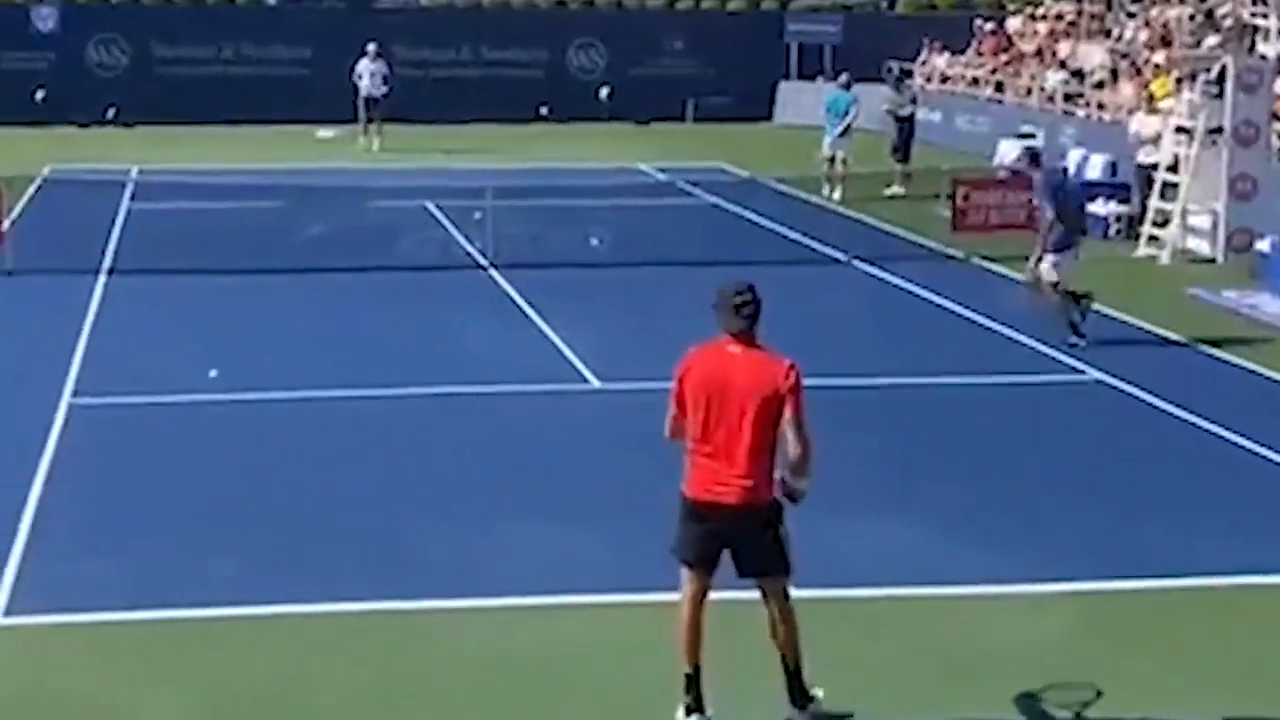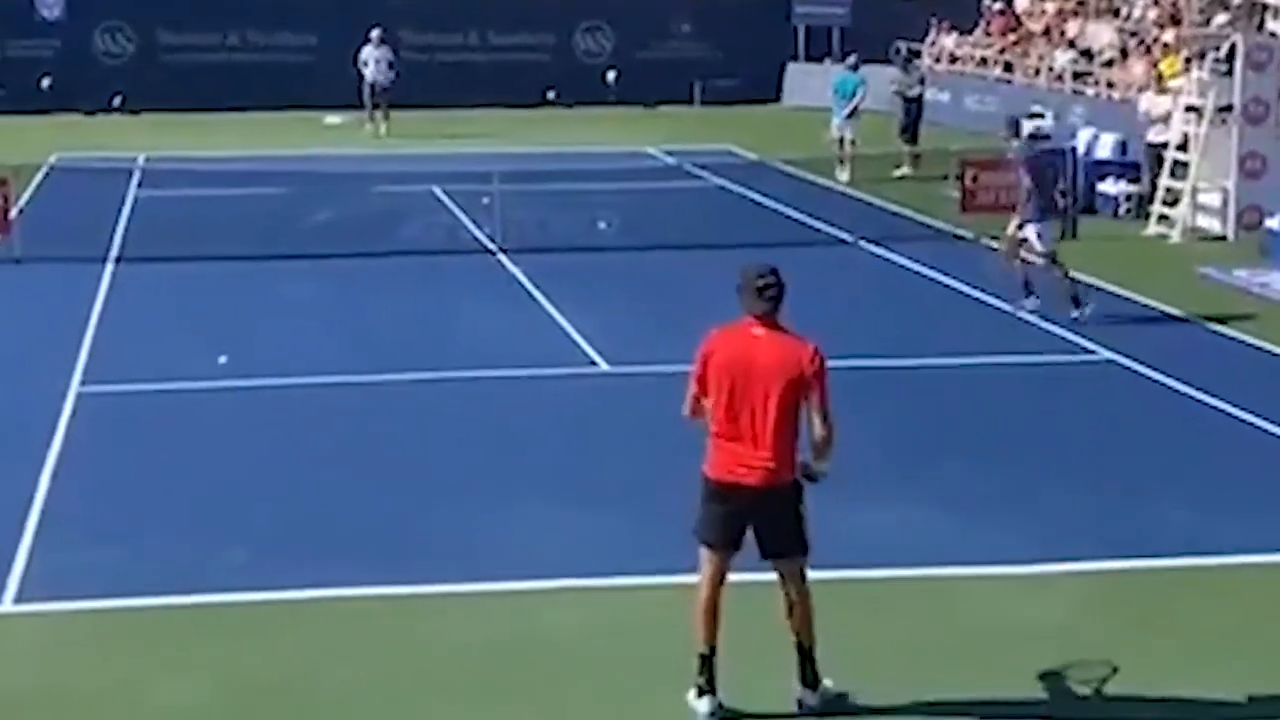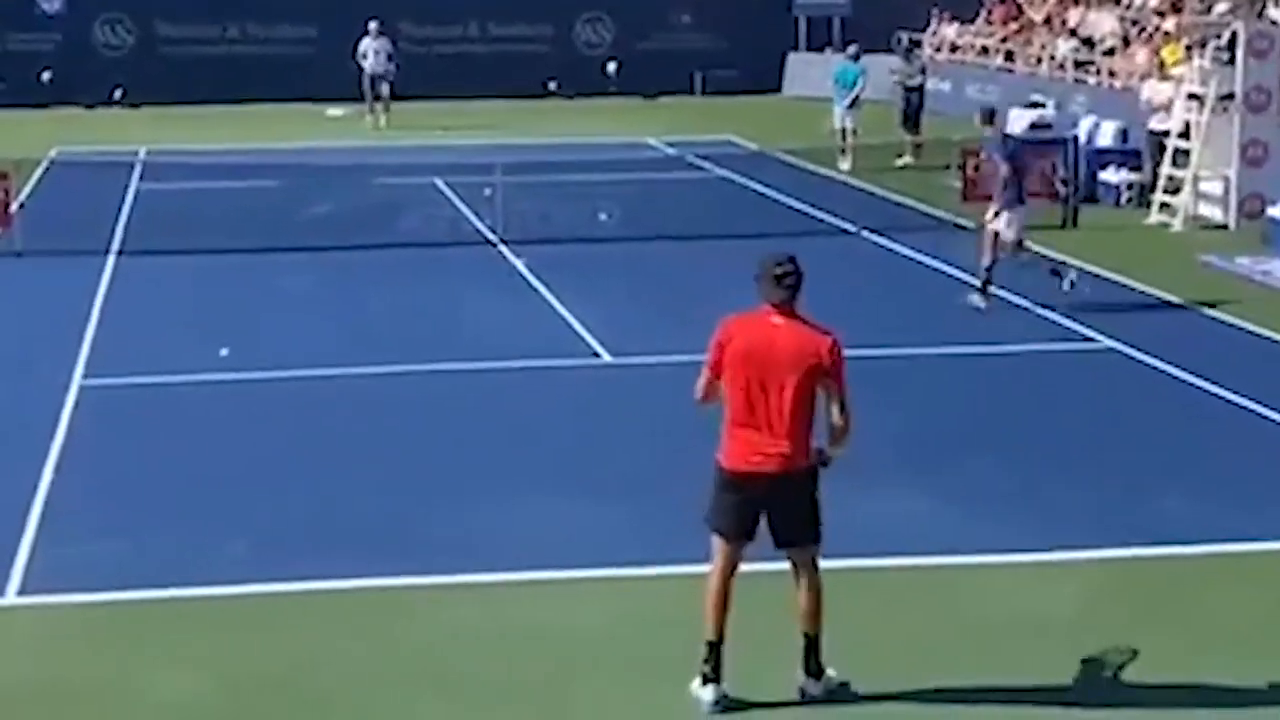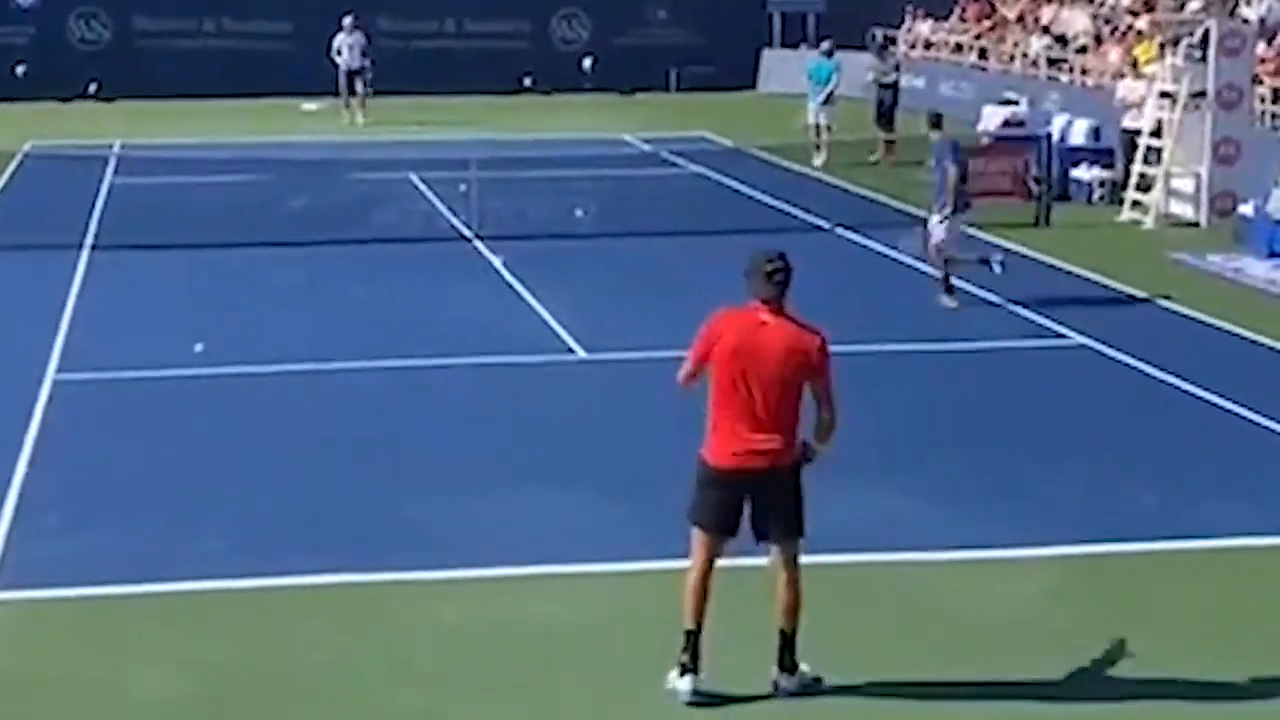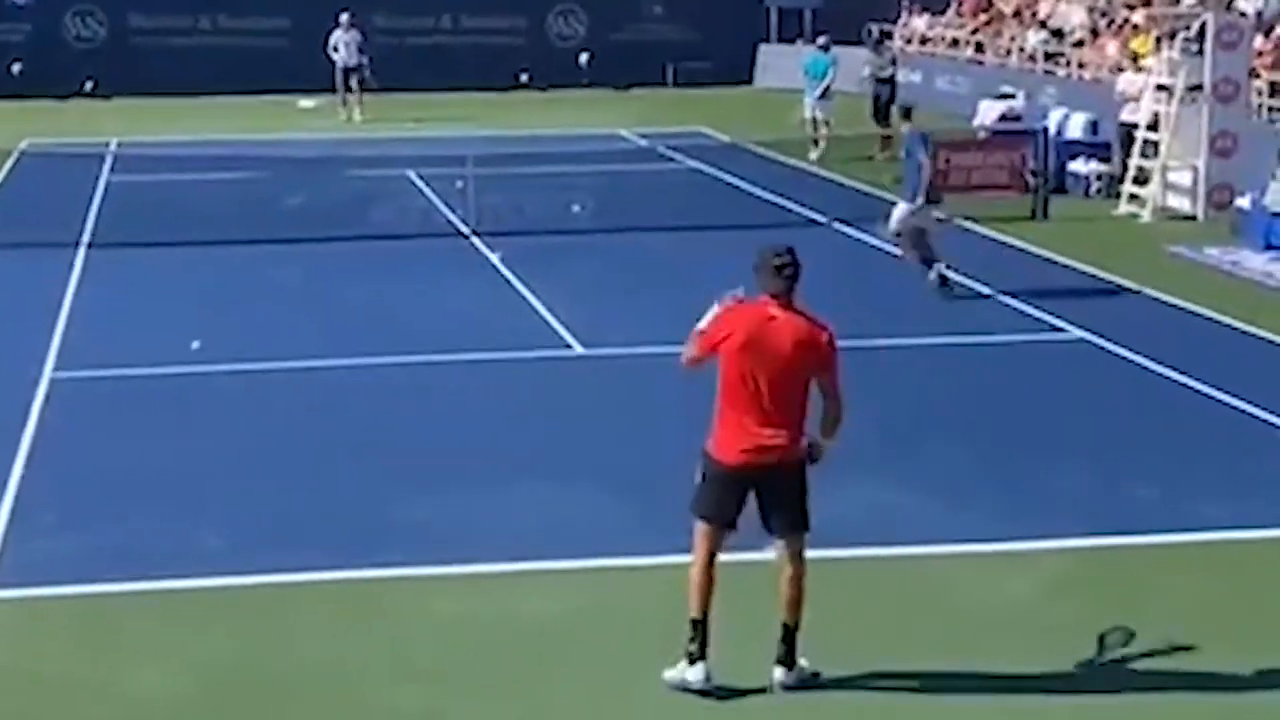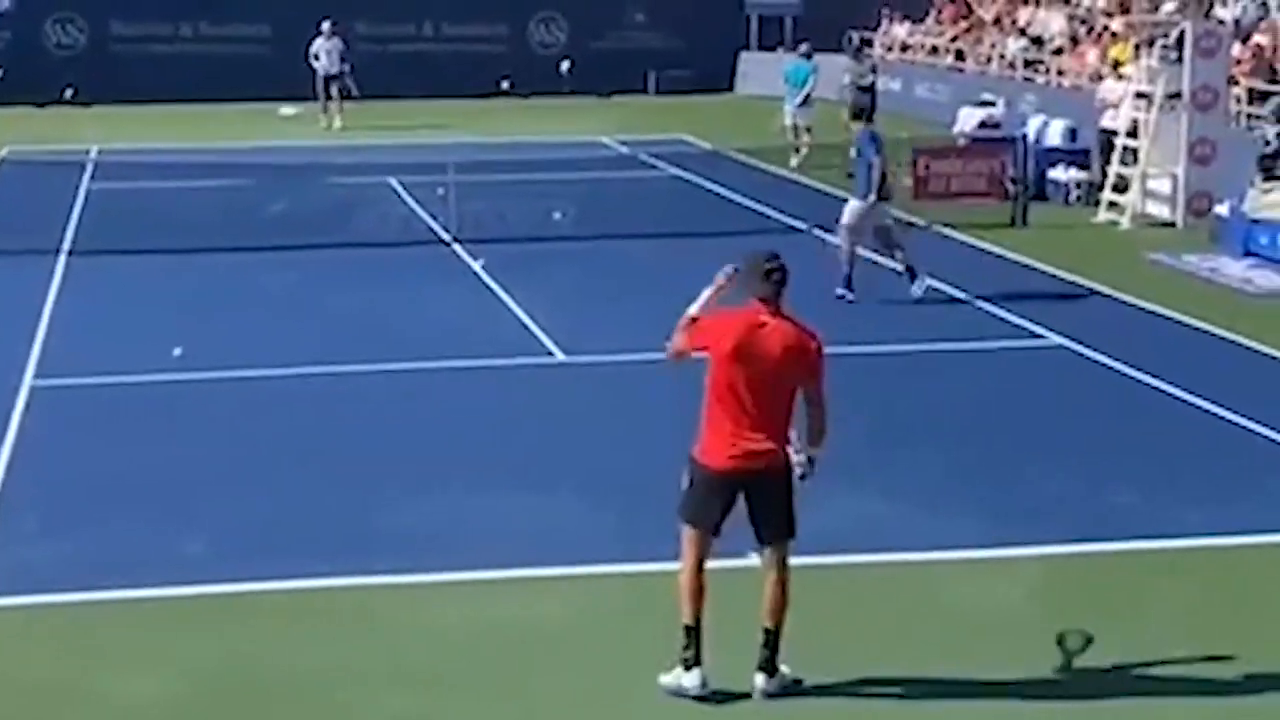
dt=0.1s
person 1, frame 1
left shoulder: (693, 363)
right shoulder: (781, 371)
left elbow: (673, 432)
right elbow: (796, 448)
right wrist: (796, 483)
left hip: (700, 498)
right hip: (754, 503)
left knee: (693, 597)
right knee: (778, 600)
person 1, frame 2
left shoulder: (715, 344)
right shoulder: (804, 355)
left elbow: (691, 411)
right elbow: (823, 432)
right wrist: (815, 466)
left hip: (722, 480)
right hip: (776, 484)
left knee: (710, 581)
right knee: (794, 584)
person 1, frame 3
left shoulder: (732, 331)
right shoulder: (821, 343)
left elbow: (702, 395)
right elbow: (840, 421)
right wrist: (829, 451)
left hip: (737, 468)
right hip: (791, 471)
left knee: (721, 569)
right knee: (806, 571)
left ankle: (710, 679)
right ankle: (814, 675)
person 1, frame 4
left shoulder: (722, 326)
right shoulder: (809, 342)
left elbow: (685, 378)
right elbow: (827, 415)
right wrist: (815, 446)
left hip: (722, 462)
right hip: (777, 466)
left knee: (701, 562)
right knee: (786, 564)
left ankle: (687, 669)
right ankle: (787, 669)
person 1, frame 5
left shoulder: (732, 319)
right shoulder: (817, 336)
left elbow: (689, 357)
right elbow: (833, 410)
right wrist: (821, 443)
left hip: (727, 456)
right hip: (784, 459)
left knee: (704, 553)
right knee: (791, 558)
left ankle: (695, 659)
right ankle: (786, 664)
person 1, frame 6
left shoulder: (724, 325)
right shoulder: (805, 342)
left elbow: (674, 346)
right elbow: (817, 414)
left wrist: (711, 293)
right wrist: (809, 454)
left hip: (715, 462)
right hip: (770, 466)
left knee: (693, 556)
right knee: (775, 564)
left ankle: (691, 665)
right ankle: (767, 670)
person 2, frame 1
left shoulder: (1043, 183)
right shoulder: (1055, 176)
left elbow: (1050, 218)
right elbow: (1079, 199)
left wrist: (1038, 251)
left hip: (1058, 243)
right hip: (1069, 240)
left knee: (1054, 290)
right knee: (1033, 280)
left ankle: (1077, 334)
right ankle: (1081, 300)
person 2, frame 2
left shoulder: (1021, 154)
right shoulder: (1035, 148)
left elbow: (1027, 184)
right elbow: (1056, 175)
left wrist: (1018, 217)
right wrist: (1053, 196)
left hip: (1037, 215)
right hip: (1039, 211)
left knee: (1050, 261)
right knee: (1011, 247)
left ankle: (1079, 305)
right ankle: (1029, 295)
person 2, frame 3
left shoulder: (992, 141)
right shoulder: (1004, 139)
left elbow: (1005, 171)
right elbow: (1024, 166)
left wrist: (995, 204)
left hip: (1008, 202)
right hip: (1009, 200)
left knee: (1014, 249)
right knee: (988, 242)
left ankle: (1062, 273)
right ankle: (983, 293)
person 2, frame 4
left shoulder: (940, 145)
right shoulder: (950, 143)
left elbow: (954, 173)
right elbow: (962, 173)
left wrist: (949, 205)
left hip: (948, 208)
right hip: (944, 207)
left knee: (938, 253)
right knee: (931, 250)
left ankle: (989, 260)
right ankle: (949, 292)
person 2, frame 5
left shoulder: (912, 137)
right shoulder: (918, 135)
left elbow: (927, 164)
left wrist: (921, 194)
right wrist: (905, 178)
left hip: (915, 198)
right hip: (927, 197)
left knee: (895, 234)
right knee: (920, 241)
left ankle: (932, 267)
right ankle: (943, 280)
person 2, frame 6
left shoulder: (863, 136)
right shoulder: (871, 134)
left elbow: (879, 163)
left wrist: (873, 193)
right wrist: (855, 171)
left hip: (866, 196)
right hip: (878, 196)
left knee: (847, 236)
right knee: (888, 242)
left ankle: (847, 287)
right ankle: (916, 278)
